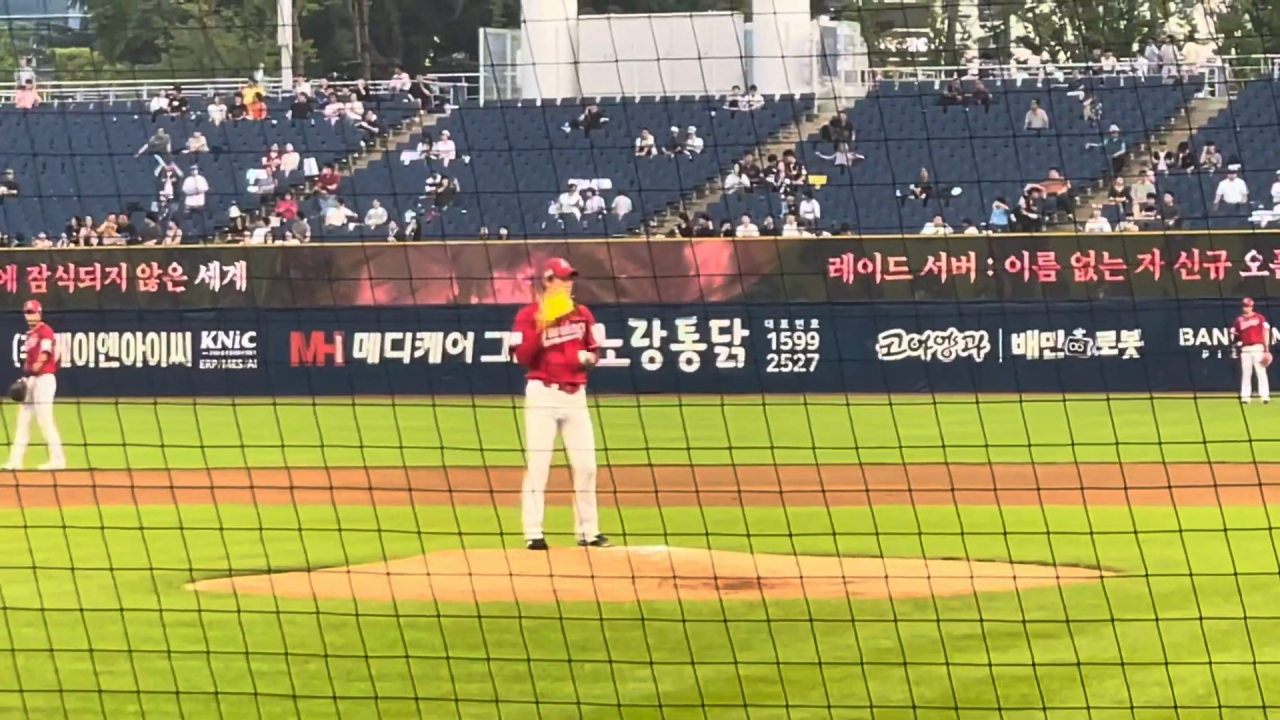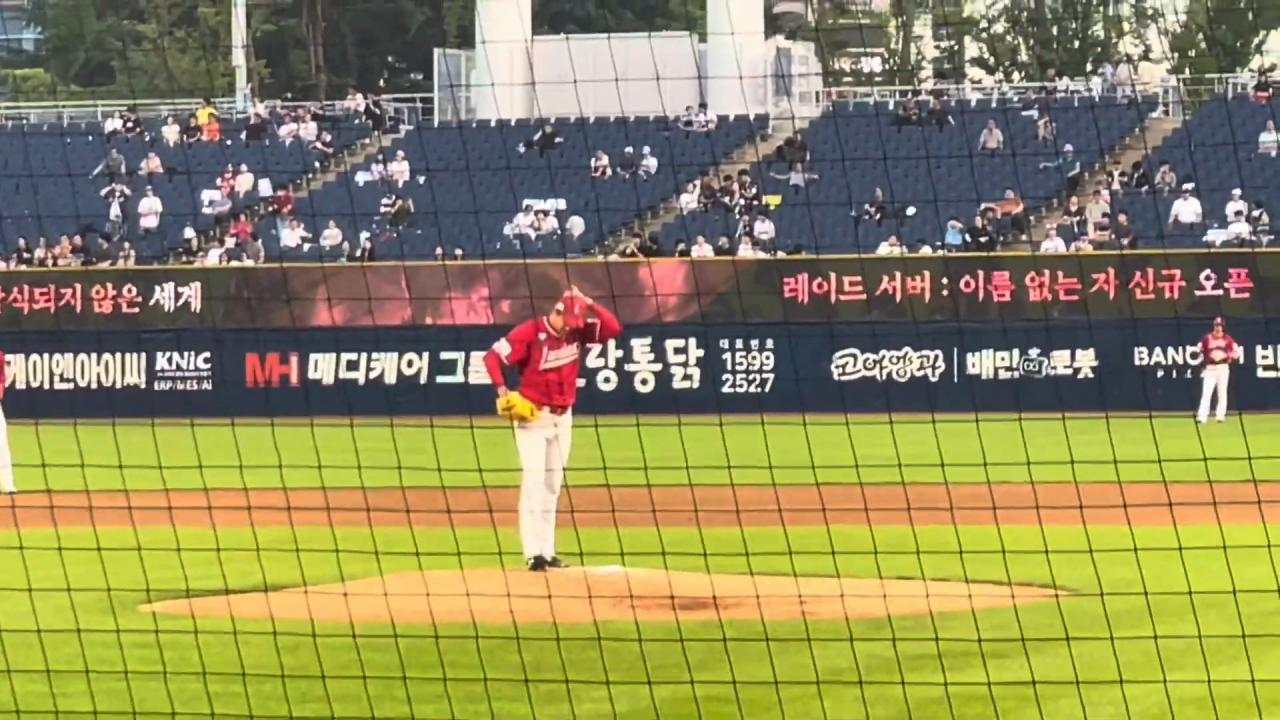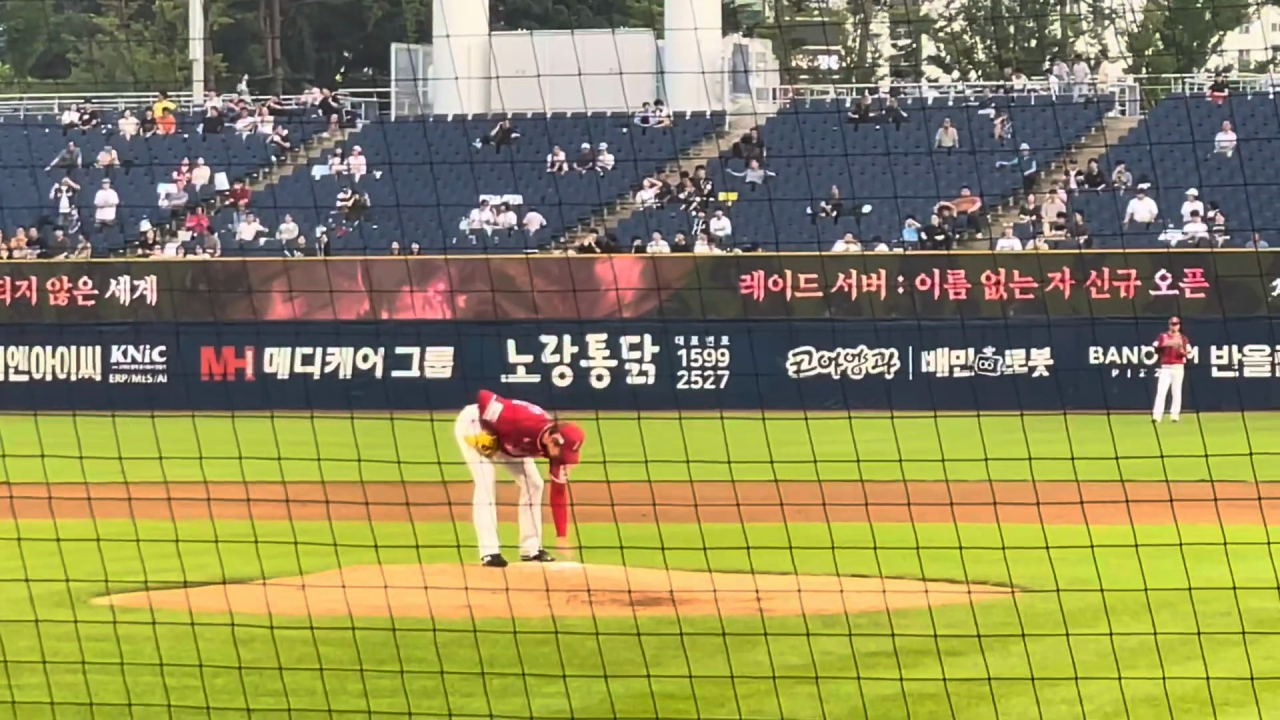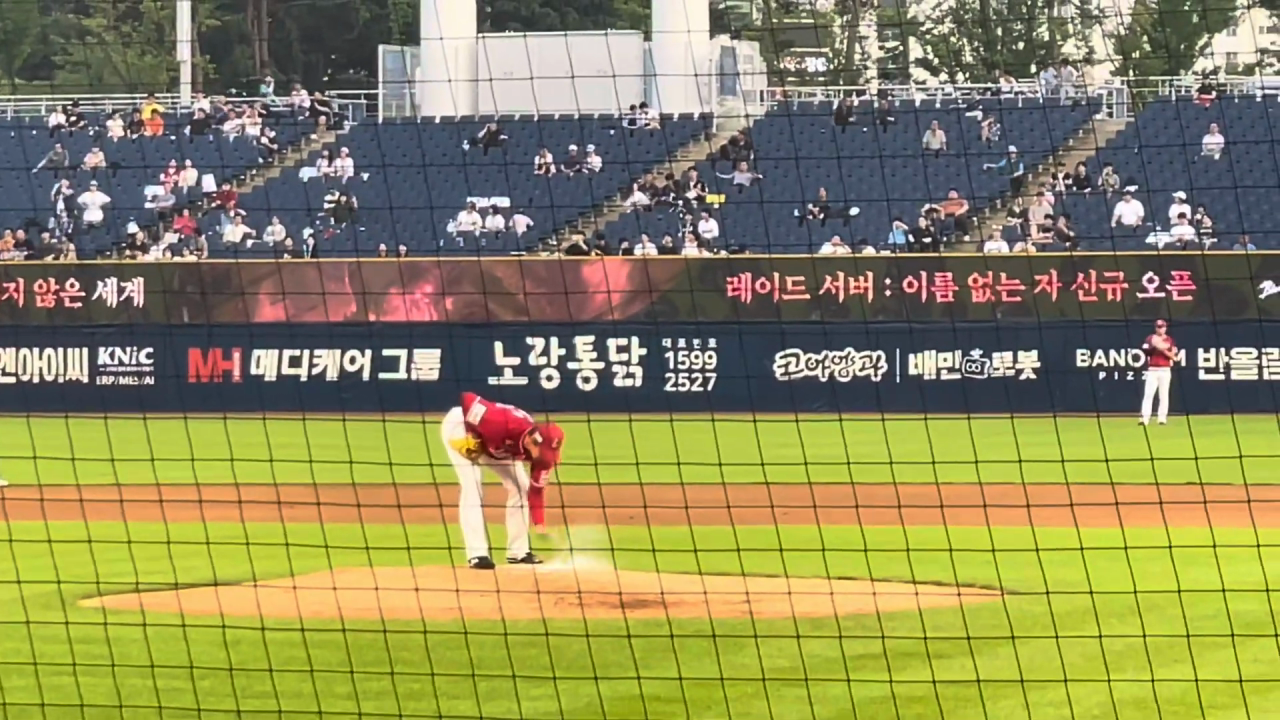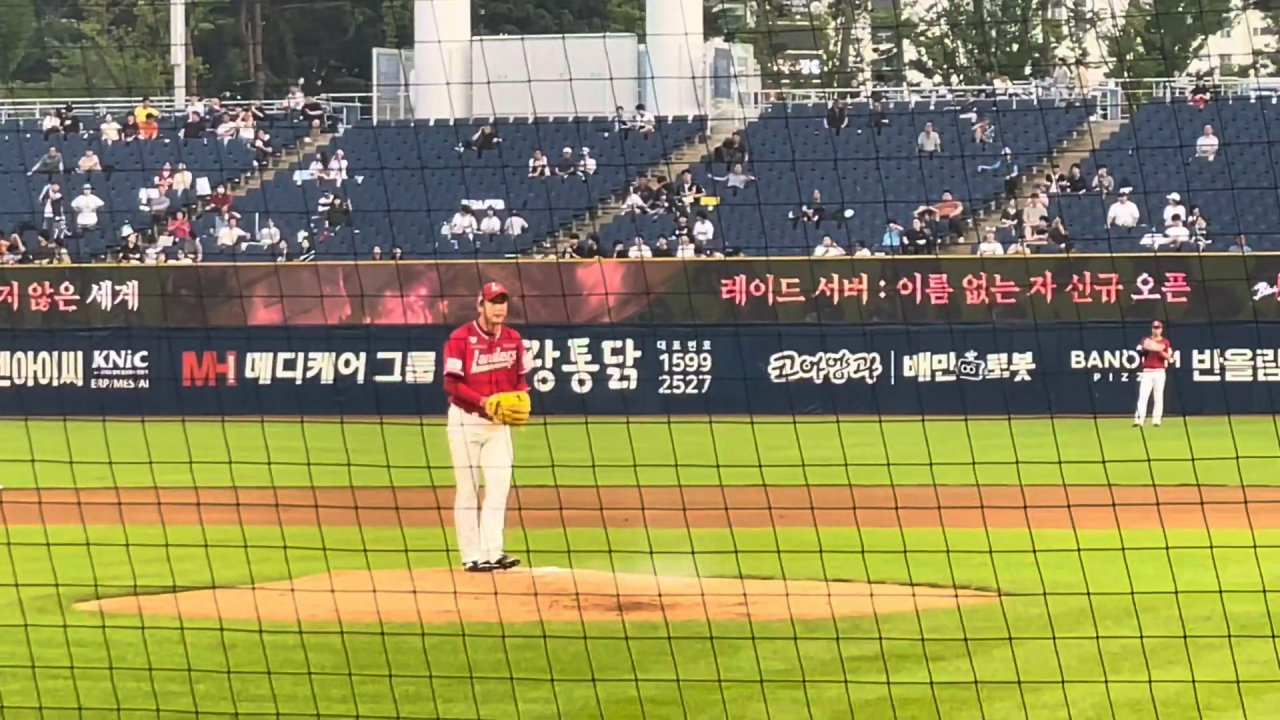
dt=1s
person 1, frame 1
left shoulder: (582, 313)
right shoulder: (528, 314)
left elbow: (595, 351)
right elbow: (521, 356)
left wrist: (591, 356)
right wrist: (541, 329)
left hip: (576, 396)
right hip: (542, 395)
left knee: (586, 466)
right knee: (538, 465)
left ankle: (587, 532)
right ankle: (533, 533)
person 1, frame 2
left shoulder: (579, 330)
right shoulder: (530, 331)
left elbow: (614, 329)
right elbow: (492, 357)
left wrist: (588, 303)
right wrist: (501, 389)
left hip: (562, 417)
right hip: (532, 415)
left knee: (552, 485)
right knee: (534, 481)
left ankle: (545, 551)
right ankle: (533, 553)
person 1, frame 3
left shoulder: (557, 449)
right shoulder: (523, 423)
left elbow: (559, 492)
right elbow: (483, 396)
left wrist: (562, 537)
right wrist: (486, 432)
left hip: (504, 439)
right hip: (473, 425)
left knee: (533, 485)
right knee: (486, 484)
left ankle: (531, 549)
right ankle: (489, 552)
person 1, frame 4
left shoulder: (542, 447)
right shoulder: (503, 425)
left elbow: (535, 492)
right elbow: (467, 399)
left wrist: (539, 525)
right wrist: (471, 436)
left hip: (493, 442)
right hip: (460, 426)
left knee: (520, 487)
right knee: (472, 487)
left ankle: (518, 551)
right ankle: (477, 554)
person 1, frame 5
left shoulder: (513, 339)
right shoulder: (461, 337)
left elbow: (521, 377)
right elbow: (451, 383)
left wrist: (522, 398)
right wrist: (484, 400)
left hip: (499, 423)
right hip: (465, 421)
left knee: (498, 486)
right knee: (468, 490)
left ankle: (491, 554)
right ankle: (471, 557)
